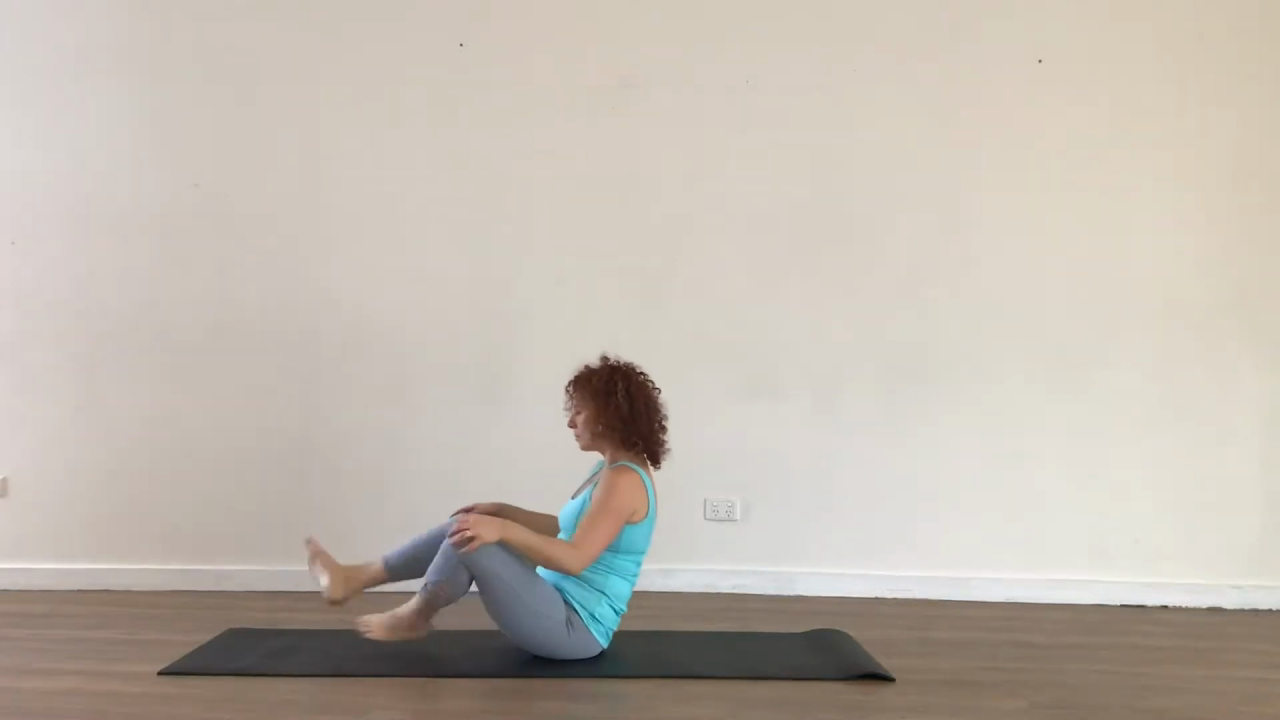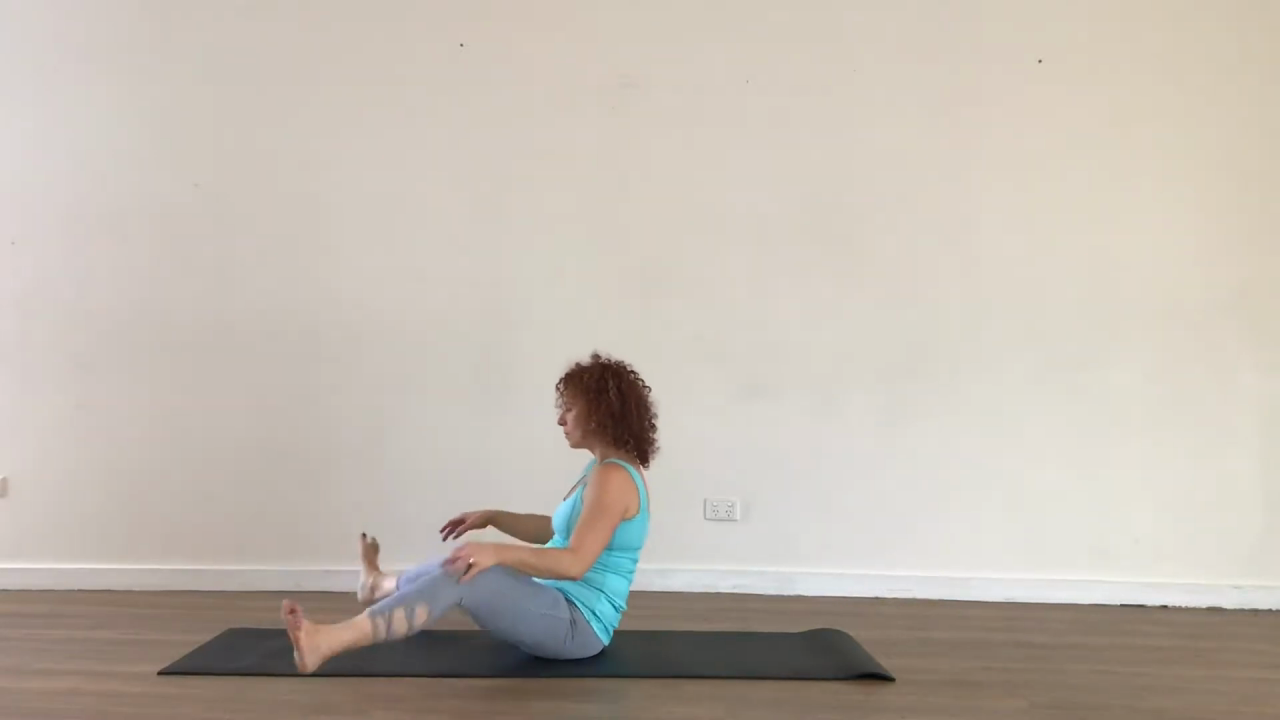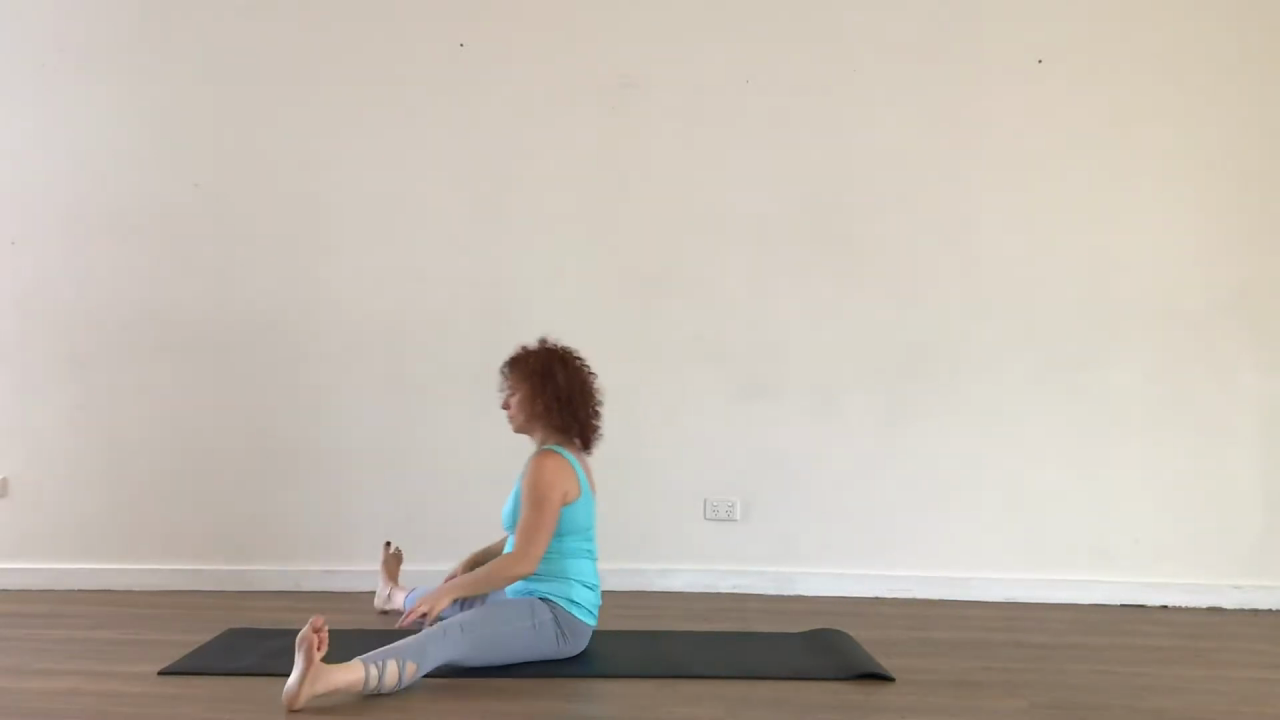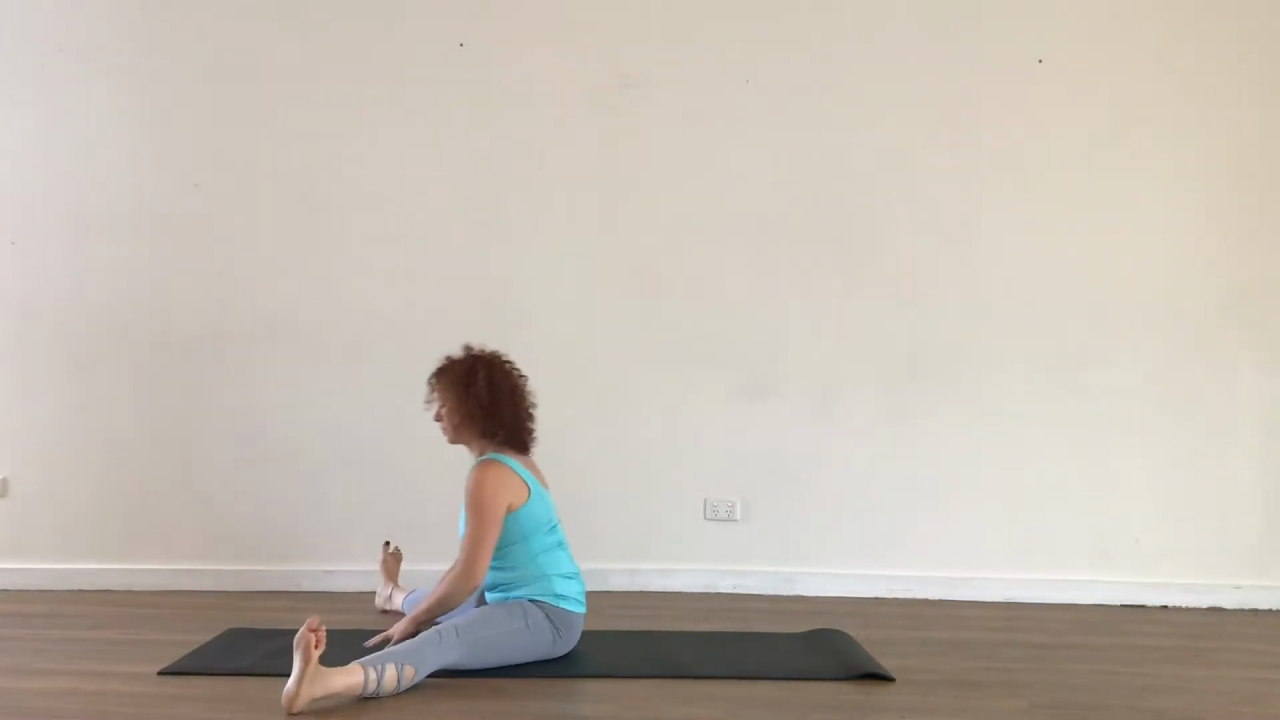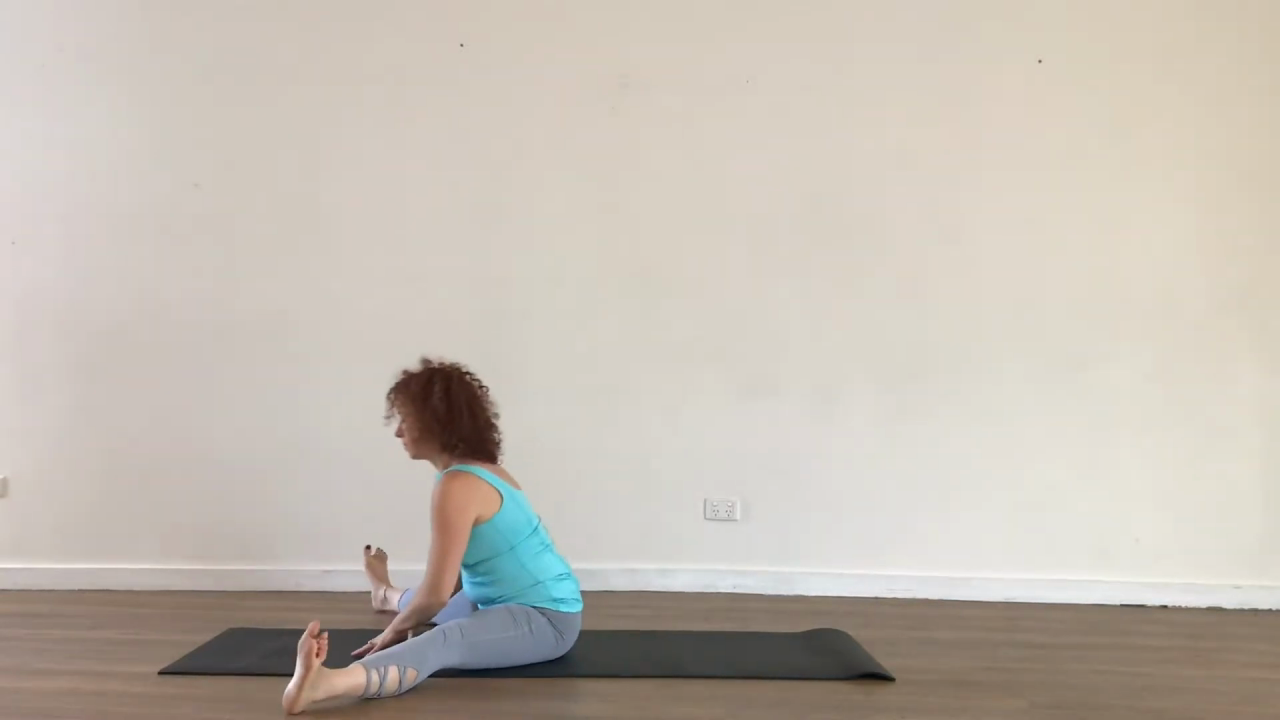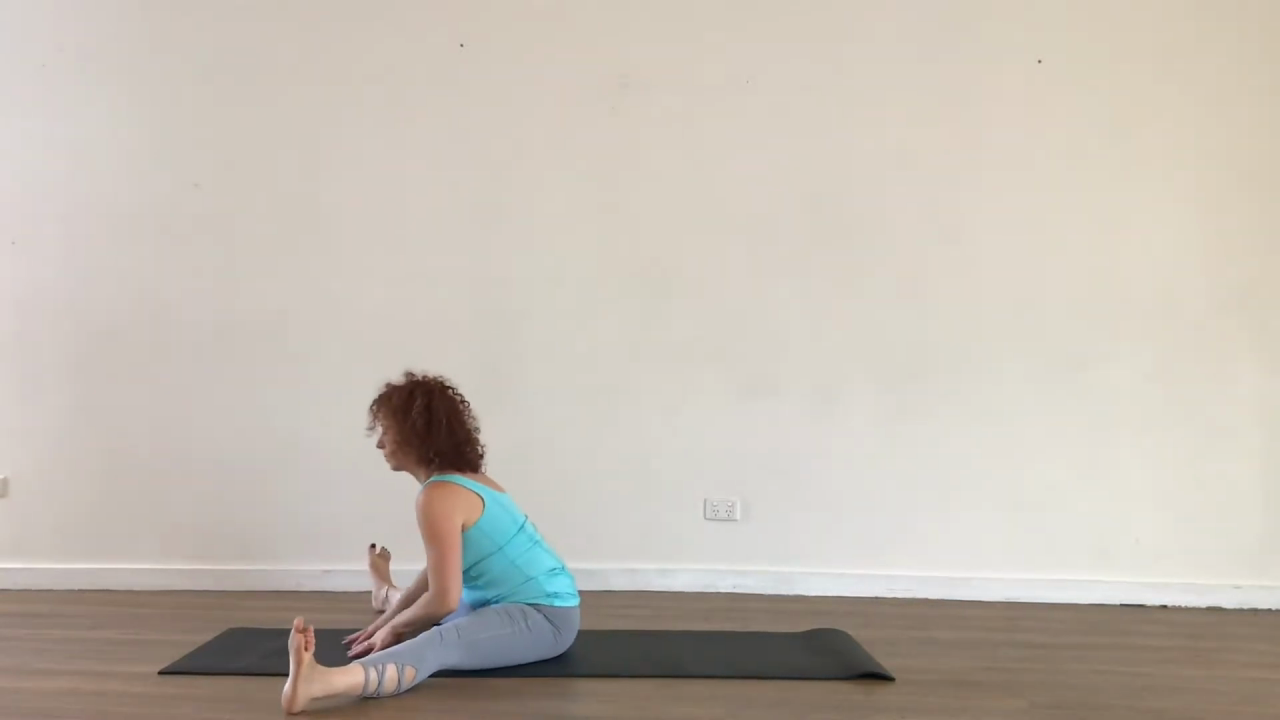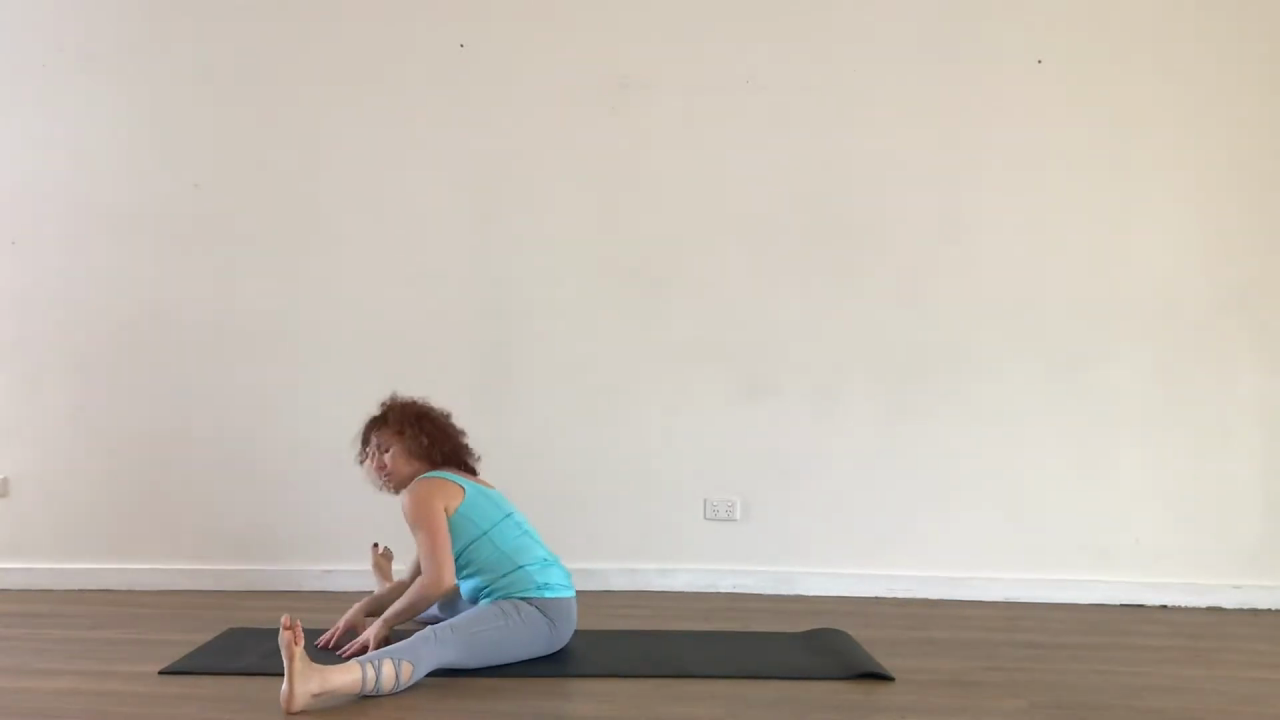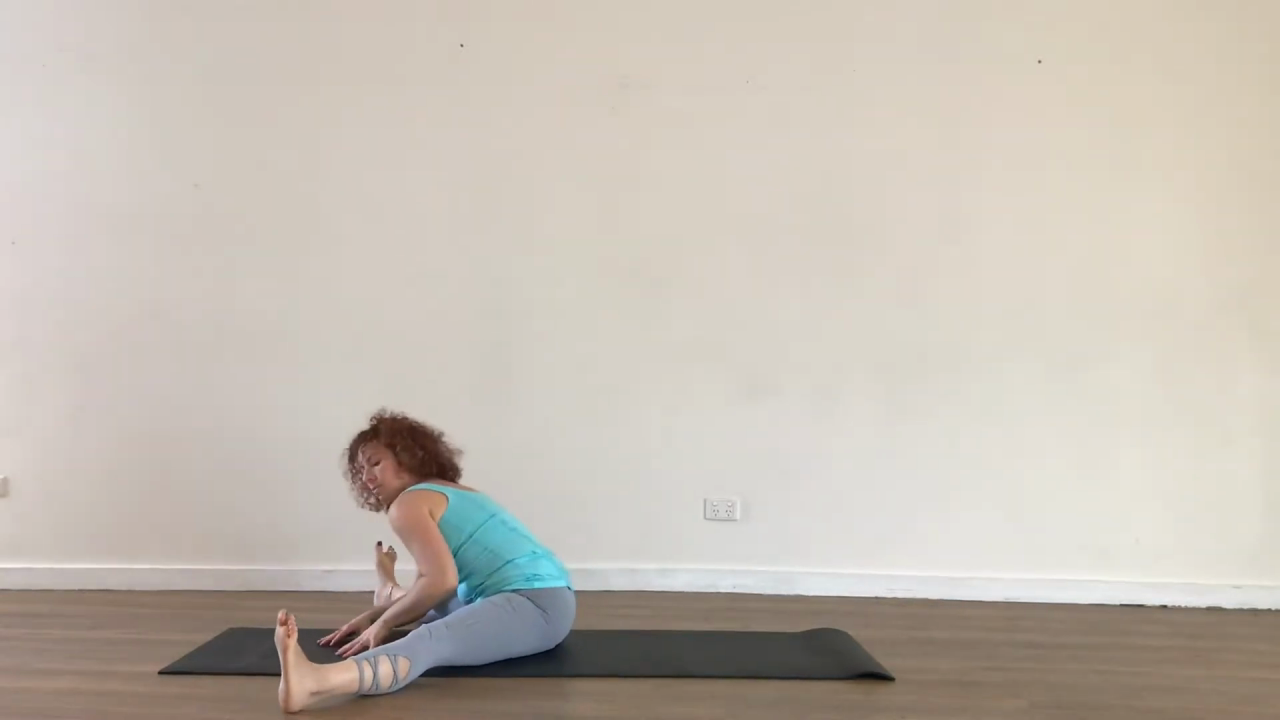
dt=0.3s
person 1, frame 1
left shoulder: (624, 481)
right shoulder: (612, 469)
left elbow: (575, 558)
right elbow: (563, 531)
left wrist: (503, 529)
right wrist: (501, 511)
left hip: (573, 628)
right hip: (560, 608)
left knee: (471, 543)
right knee: (461, 530)
left ankle: (411, 619)
right ankle: (352, 581)
person 1, frame 2
left shoulder: (614, 478)
right shoulder: (603, 467)
left elbow: (574, 563)
right elbow: (554, 530)
left wrist: (498, 552)
right wrist: (492, 516)
left hip: (577, 628)
right hip: (561, 610)
left knee: (460, 574)
right knee: (460, 563)
left ankle: (331, 640)
right ankle: (382, 586)
person 1, frame 3
left shoulder: (547, 465)
right shoulder: (562, 457)
left elbow: (524, 561)
left wrist: (450, 590)
right wrist: (468, 566)
left hip: (558, 620)
right hip: (545, 604)
left knee: (444, 639)
right knee: (460, 601)
left ankle: (323, 680)
right ankle: (395, 596)
person 1, frame 4
left shoulder: (490, 475)
right shoulder: (510, 461)
left elbow: (470, 575)
right elbow: (478, 559)
left wrist: (416, 619)
right wrist: (422, 609)
left hip: (548, 619)
right hip: (527, 601)
left knee: (439, 643)
right knee: (444, 602)
left ankle: (322, 683)
right ankle: (395, 595)
person 1, frame 5
left shoulder: (456, 487)
right shoulder: (480, 470)
left elbow: (436, 591)
right elbow: (449, 583)
left wrist: (397, 628)
right wrist: (405, 616)
left hip: (546, 620)
right hip: (523, 603)
left knee: (441, 644)
right knee: (447, 607)
left ankle: (323, 684)
right ankle: (389, 595)
person 1, frame 6
left shoulder: (438, 497)
right shoulder: (465, 480)
left elbow: (443, 601)
right elbow: (439, 578)
left wrist: (393, 627)
right wrist: (392, 616)
left hip: (544, 618)
right hip: (527, 603)
left knee: (437, 645)
left ankle: (319, 683)
right ankle: (390, 594)
person 1, frame 7
left shoulder: (420, 493)
right shoulder: (460, 484)
left elbow: (438, 580)
right elbow: (418, 580)
left wrist: (383, 622)
right wrist: (364, 609)
left hip: (540, 612)
right hip: (545, 603)
left knee: (434, 644)
left ankle: (316, 683)
right ankle: (389, 590)
person 1, frame 8
left shoulder: (407, 505)
right shoulder: (447, 494)
left elbow: (442, 580)
right elbow: (431, 585)
left wrist: (382, 623)
right wrist: (371, 617)
left hip: (536, 606)
right hip: (544, 599)
left knee: (429, 642)
left ankle: (314, 683)
right ankle: (392, 592)
